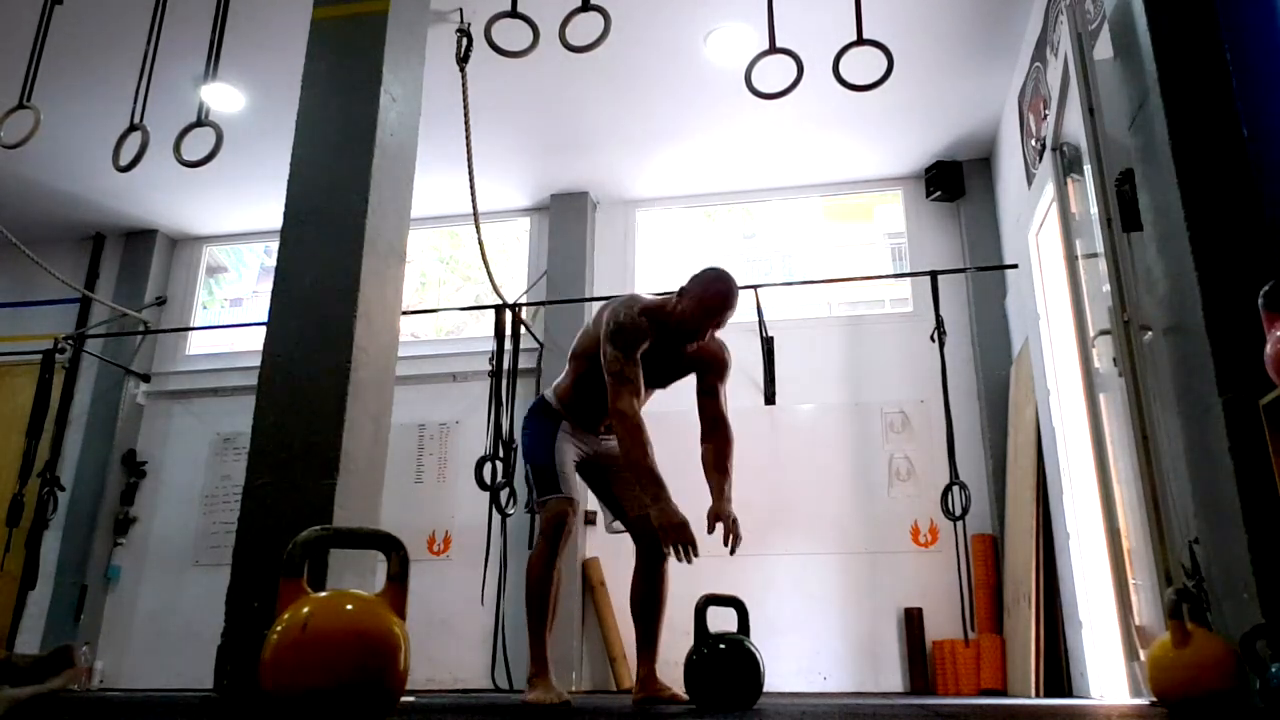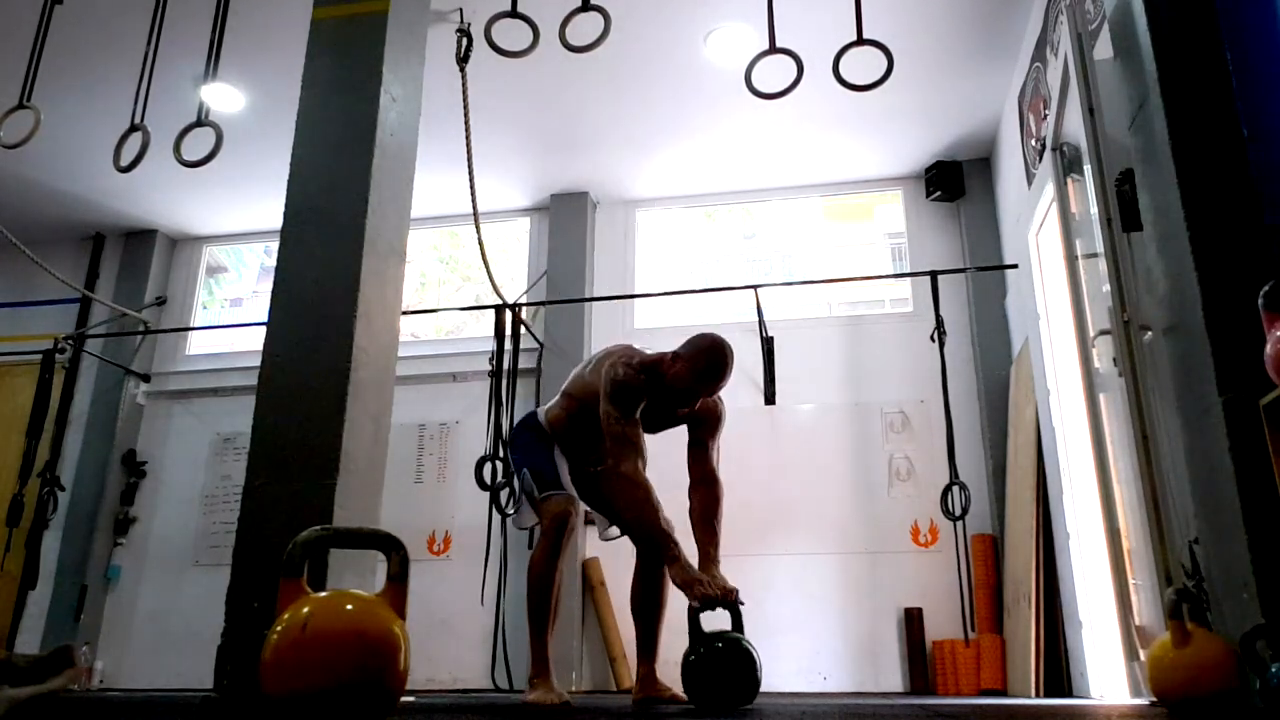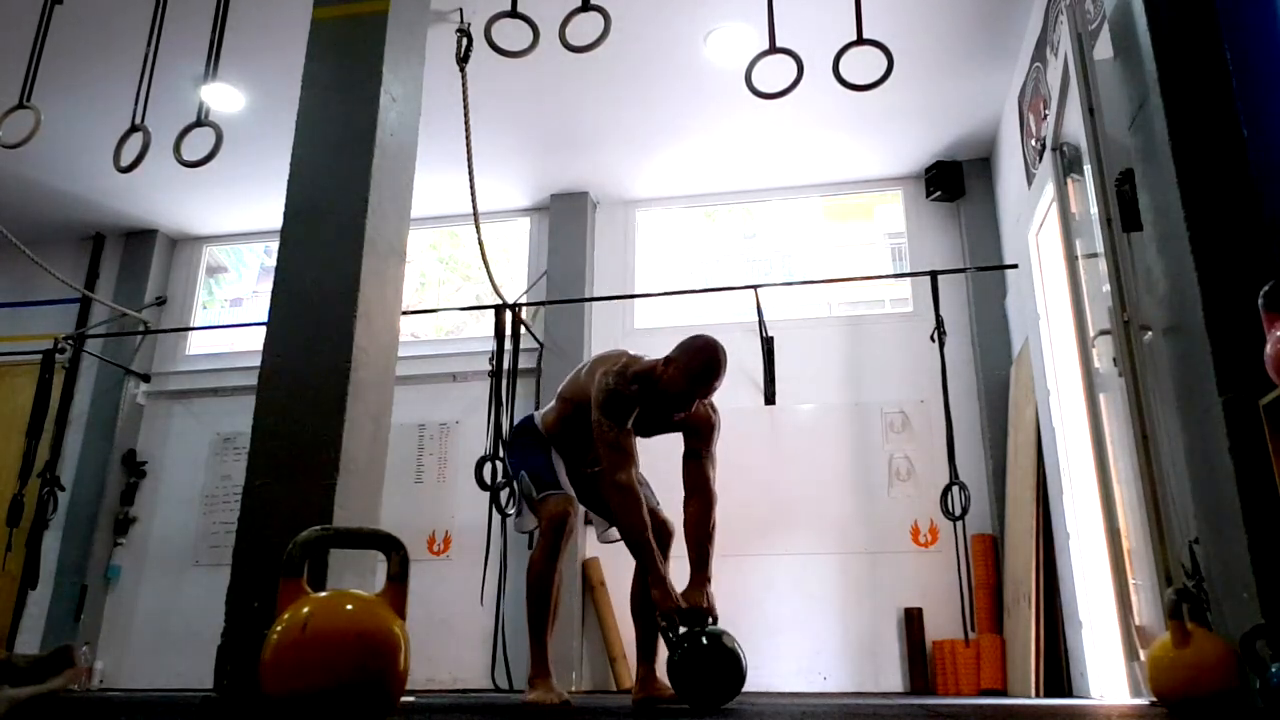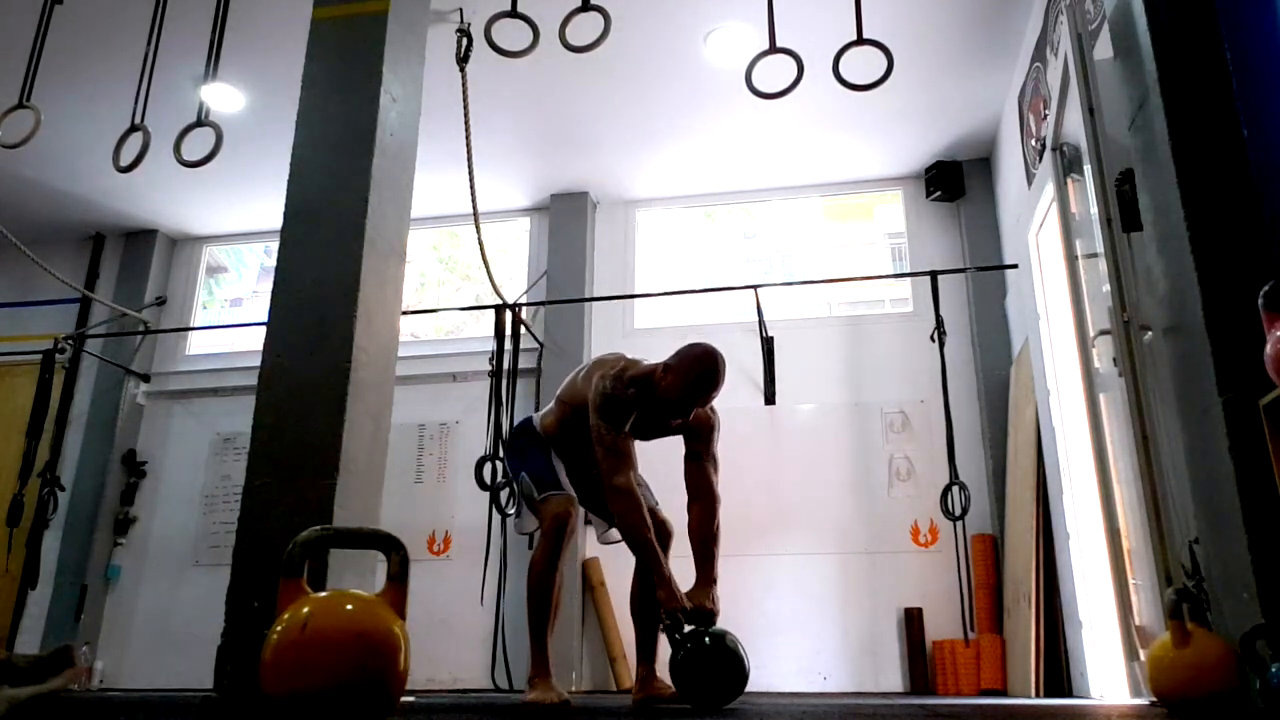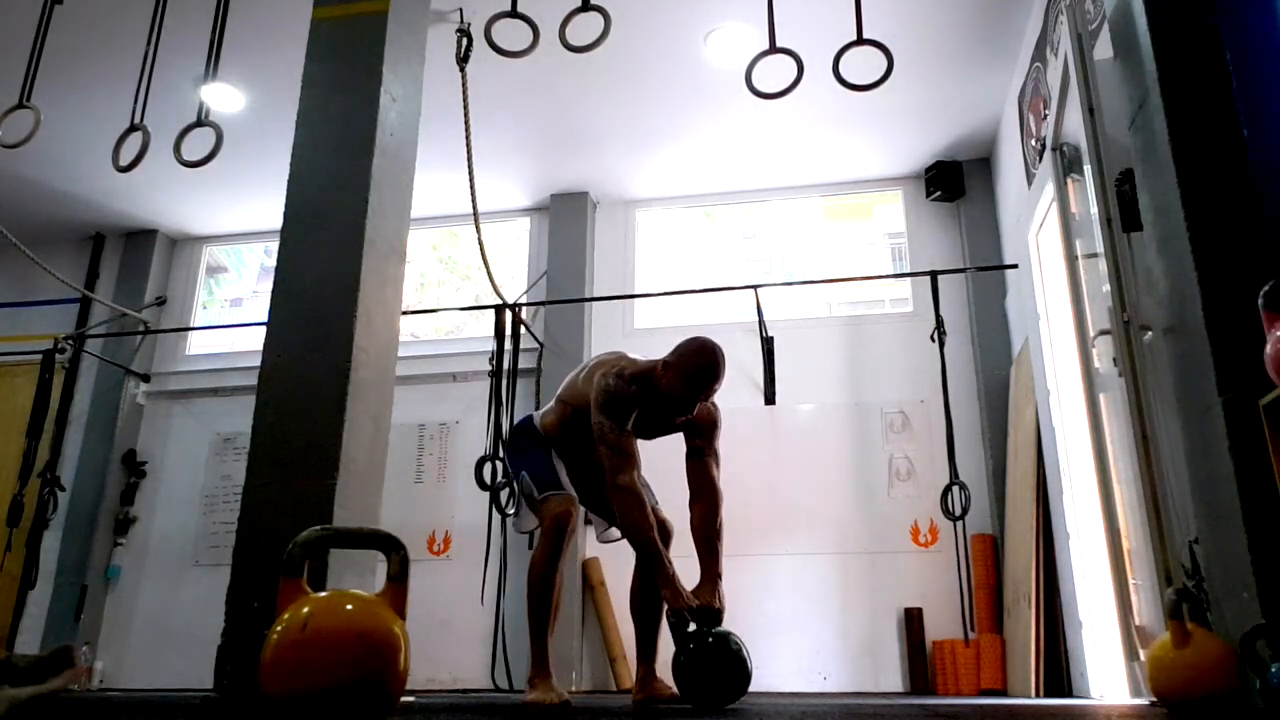
dt=0.3s
person 1, frame 1
left shoulder: (712, 355)
right shoulder: (629, 319)
left elbow: (716, 429)
right elbow: (626, 413)
left wrist: (721, 500)
right wrist: (661, 501)
left hip: (608, 438)
right hip: (554, 420)
left knee: (656, 534)
right knee: (560, 515)
left ankle: (646, 676)
right ankle: (539, 674)
person 1, frame 2
left shoulder: (707, 410)
right shoulder: (626, 374)
left elbow: (704, 484)
right elbow: (630, 474)
left wrist: (710, 564)
right wrist: (678, 562)
left hip: (601, 457)
right hip: (542, 439)
left knee: (654, 535)
right knee: (561, 516)
left ankle: (646, 677)
right ankle: (539, 676)
person 1, frame 3
left shoulder: (702, 417)
right shoulder: (619, 381)
left elbow: (701, 496)
right elbow: (621, 484)
left wrist: (701, 582)
right wrist: (659, 583)
left hip: (597, 458)
right hip: (540, 442)
left knee: (659, 530)
right knee: (559, 515)
left ankle: (646, 677)
right ankle: (539, 674)
person 1, frame 4
left shoulder: (701, 420)
right shoulder: (617, 385)
left elbow: (704, 499)
right elbow: (619, 487)
left wrist: (707, 584)
right wrist: (664, 583)
left hip: (595, 459)
right hip: (540, 443)
left knee: (659, 531)
right knee: (561, 516)
left ankle: (646, 677)
right ankle: (539, 674)
person 1, frame 5
left shoulder: (703, 416)
right shoulder: (618, 385)
left elbow: (706, 495)
right elbow: (624, 485)
left wrist: (712, 581)
right wrist: (668, 581)
left hip: (596, 456)
right hip: (539, 442)
left knee: (659, 531)
right knee: (561, 516)
left ankle: (646, 675)
right ankle: (539, 674)
